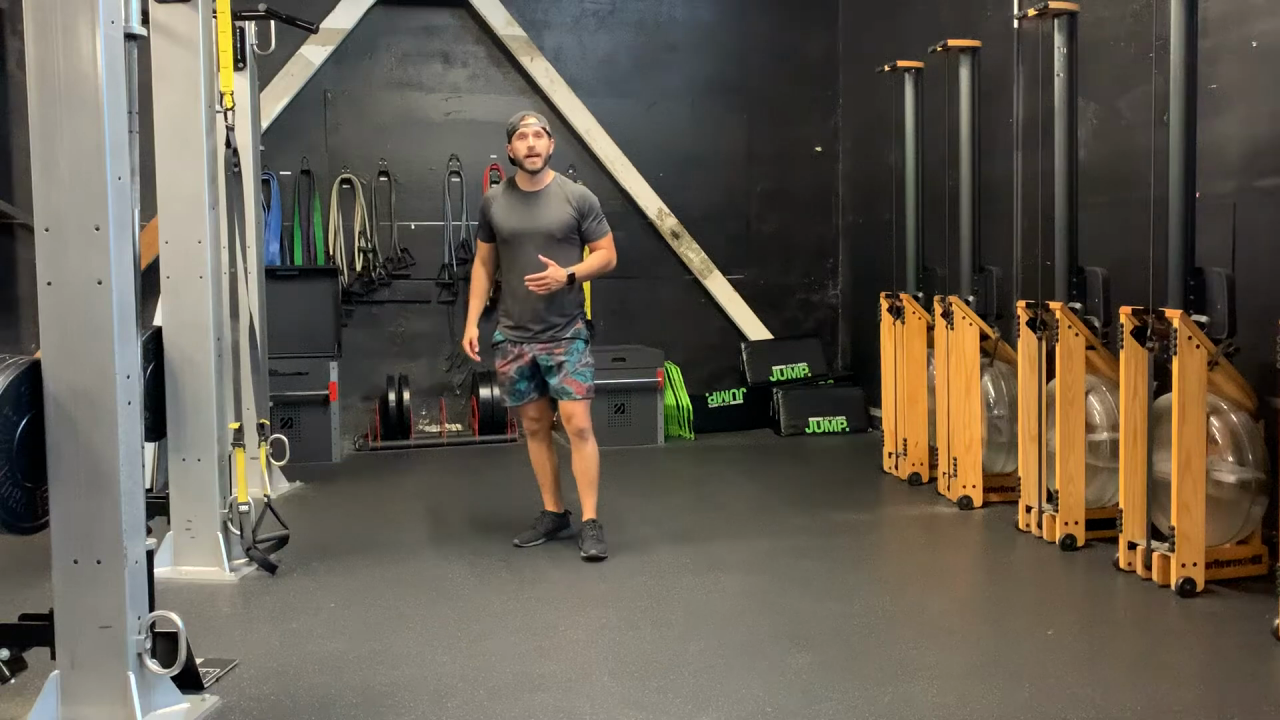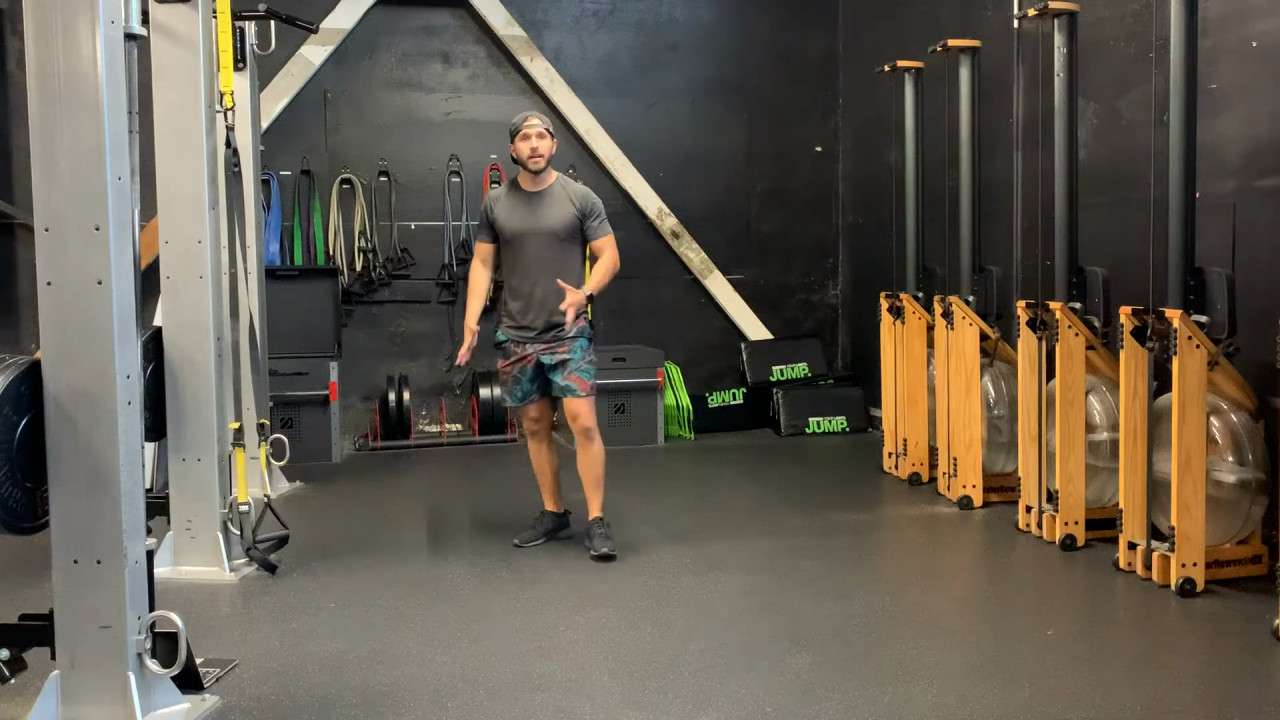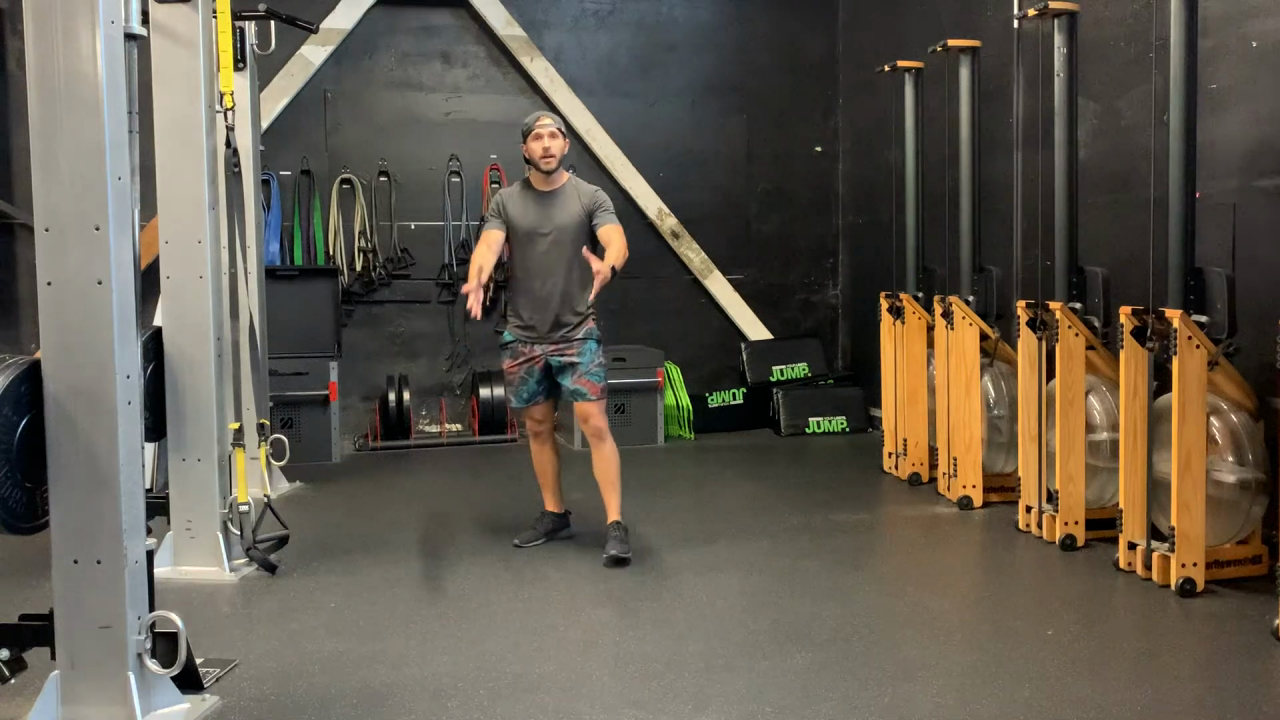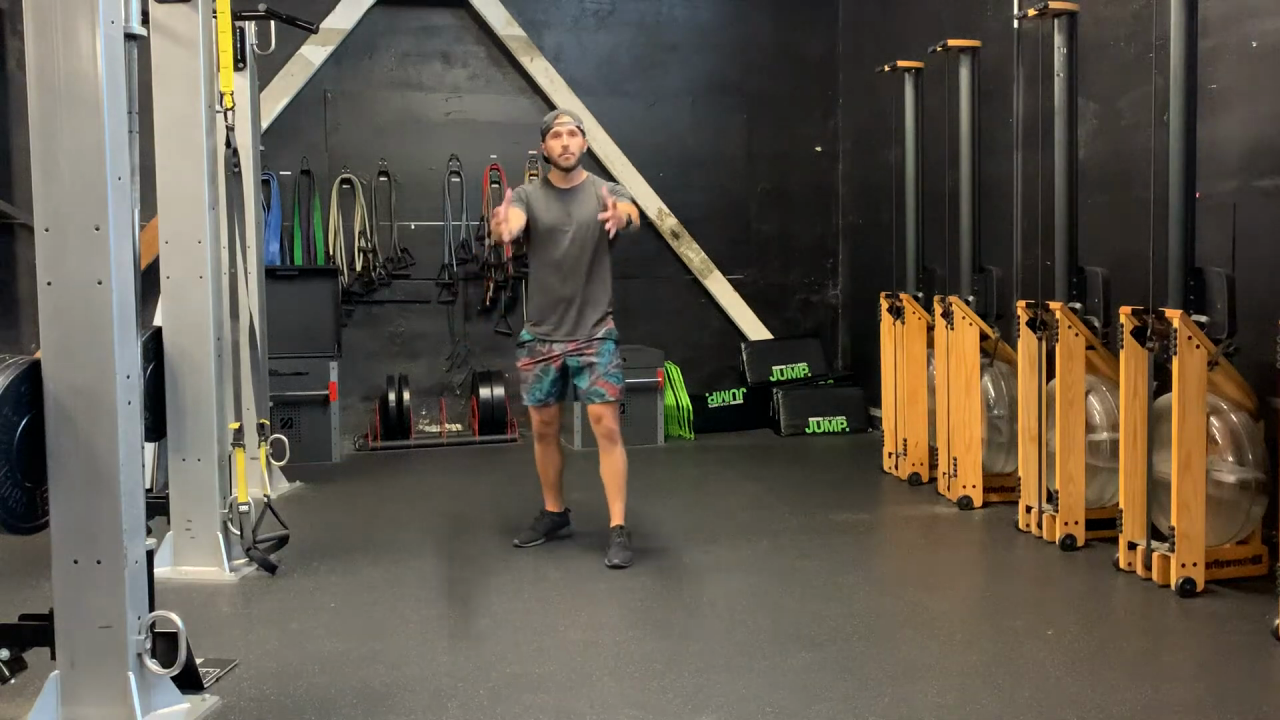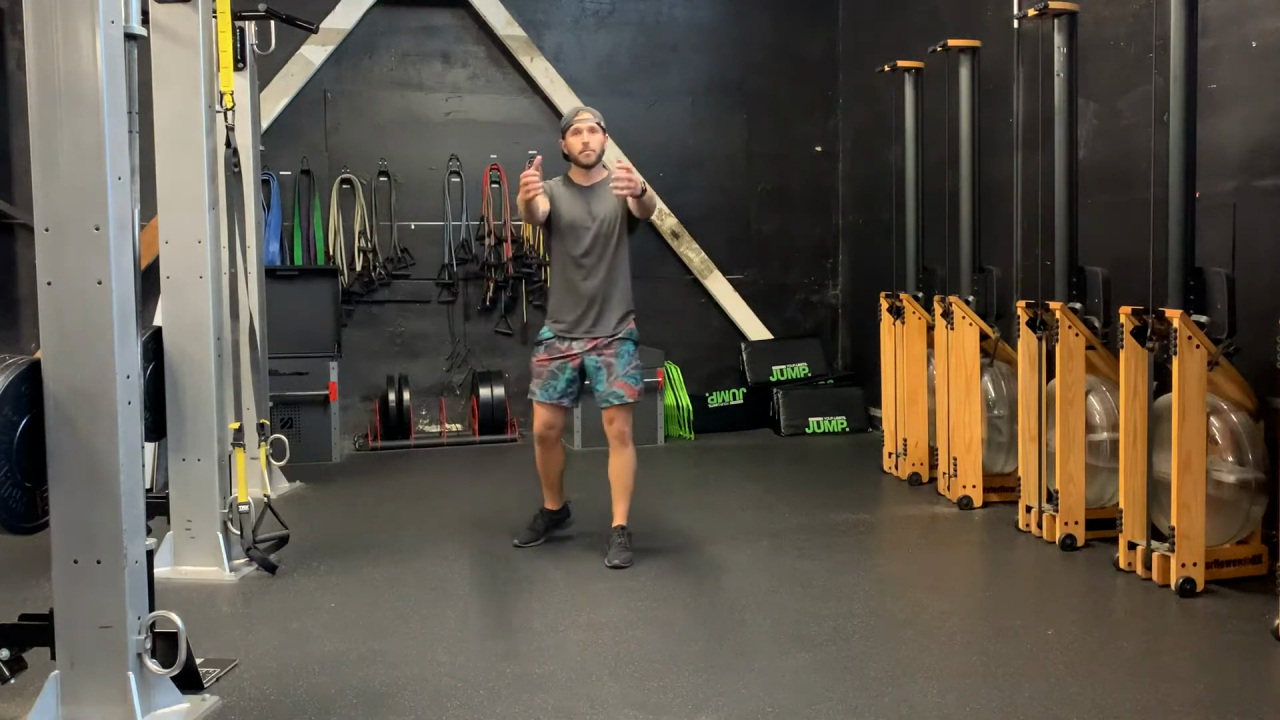
dt=0.2s
person 1, frame 1
left shoulder: (578, 197)
right shoulder: (493, 202)
left elbow: (607, 255)
right elbow: (484, 264)
left wrist: (566, 275)
right wrist: (472, 320)
left hip: (565, 333)
right hip: (513, 336)
left knee: (578, 425)
right knee: (535, 426)
left ankle: (590, 524)
right ankle: (553, 514)
person 1, frame 2
left shoulder: (580, 198)
right shoulder: (495, 203)
left elbow: (609, 256)
right elbow: (482, 264)
left wrist: (584, 294)
right wrist: (471, 321)
left hip: (568, 334)
right hip: (516, 336)
left knee: (583, 423)
right knee: (535, 427)
left ankle: (597, 521)
right ankle: (554, 515)
person 1, frame 3
left shoulder: (590, 196)
right shoulder: (506, 200)
left elbow: (616, 239)
right elbow: (488, 245)
left wrist: (608, 265)
right wrist: (476, 280)
left hip: (577, 333)
right hip: (524, 336)
left knee: (595, 425)
right knee: (538, 427)
left ankle: (616, 525)
right ankle: (555, 514)
person 1, frame 4
left shoulder: (606, 191)
right shoulder: (527, 196)
left elbow: (631, 214)
right elbow: (511, 224)
left wrist: (622, 215)
right wrist: (500, 225)
left hip: (594, 333)
right hip: (540, 335)
left knee: (606, 428)
right knee: (544, 429)
left ankle: (618, 529)
right ankle: (554, 514)
person 1, frame 5
left shoulder: (625, 189)
right shoulder: (551, 190)
left elbow: (647, 208)
right elbow: (534, 214)
left wrist: (639, 190)
right wrist: (527, 197)
left hip: (614, 333)
right hip: (560, 332)
left knee: (619, 431)
right knee: (545, 429)
left ankle: (620, 530)
right ankle: (553, 510)
